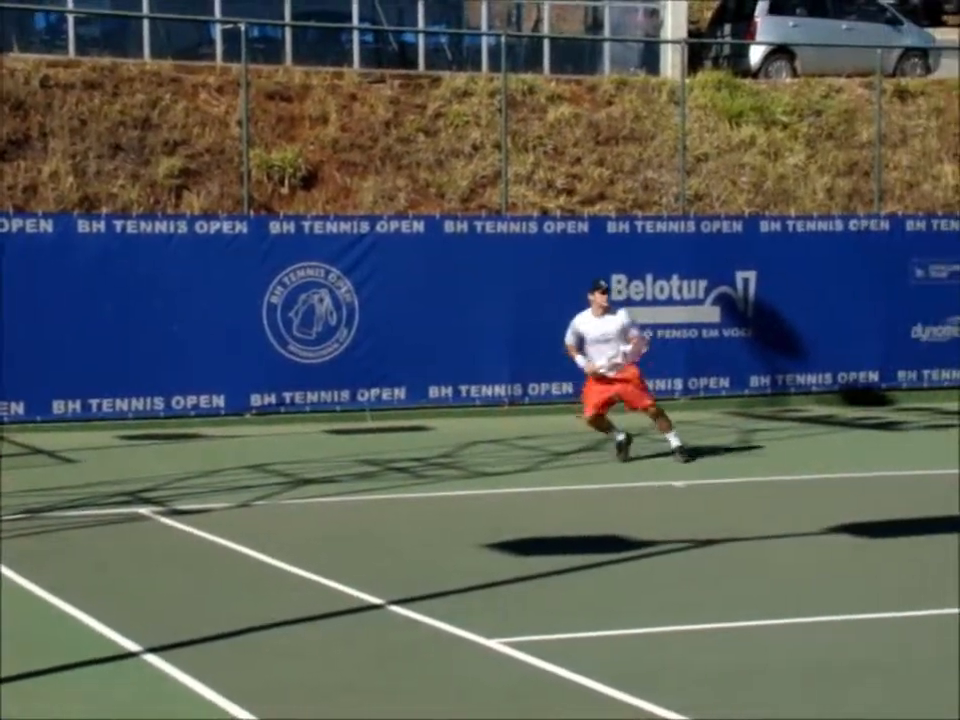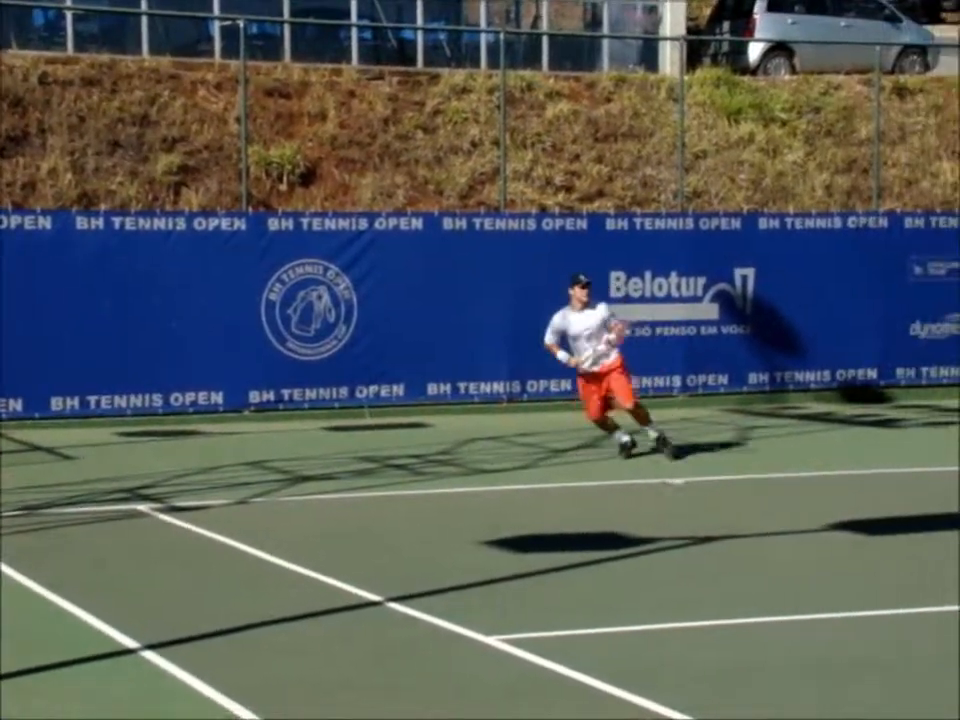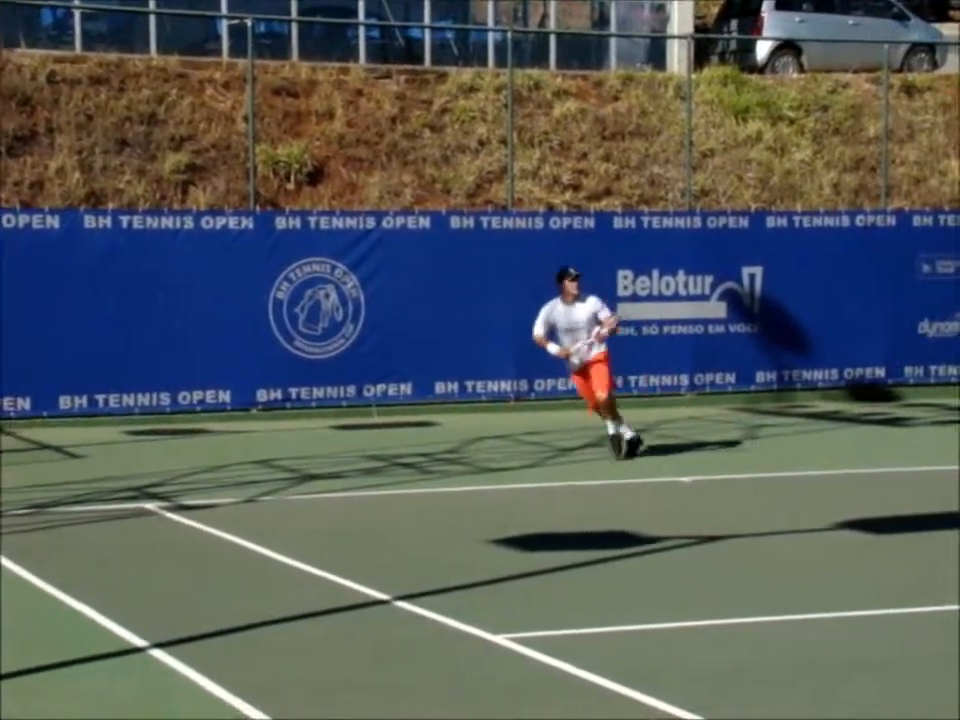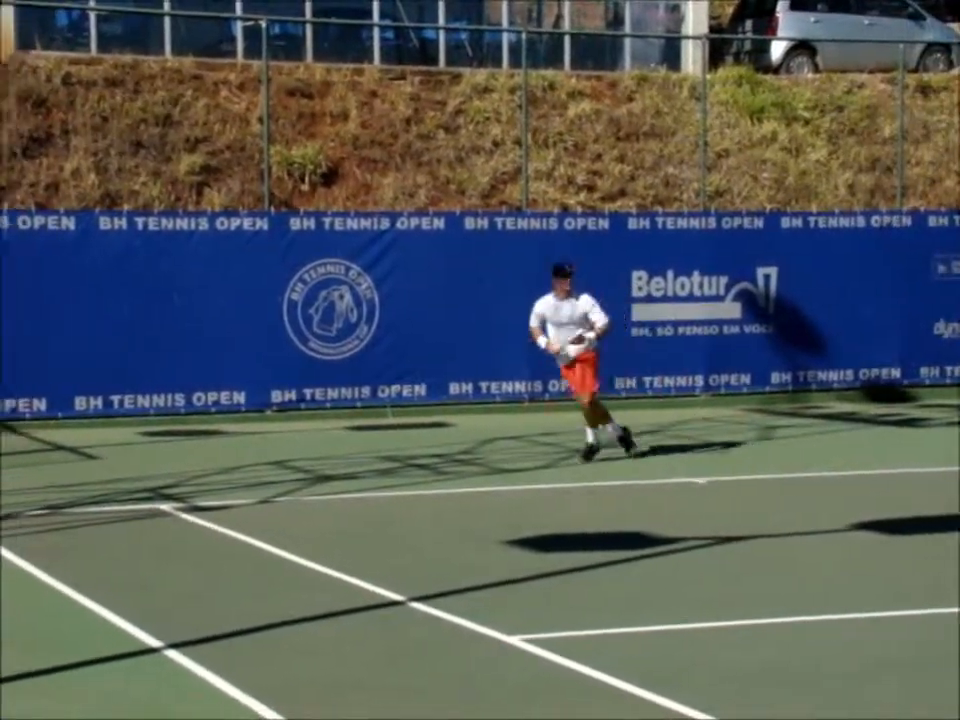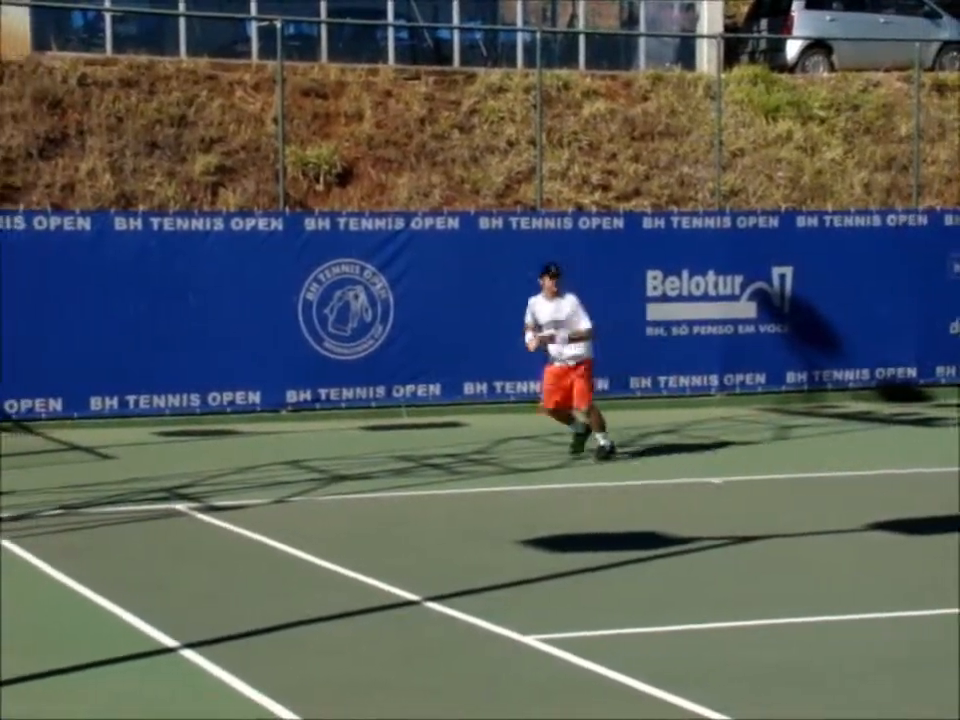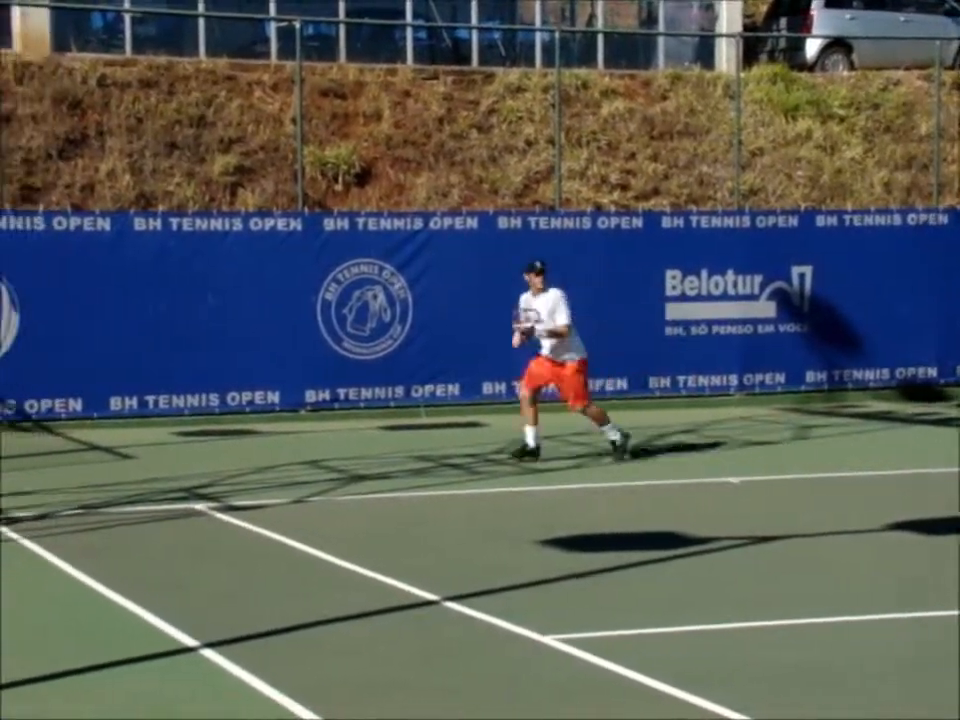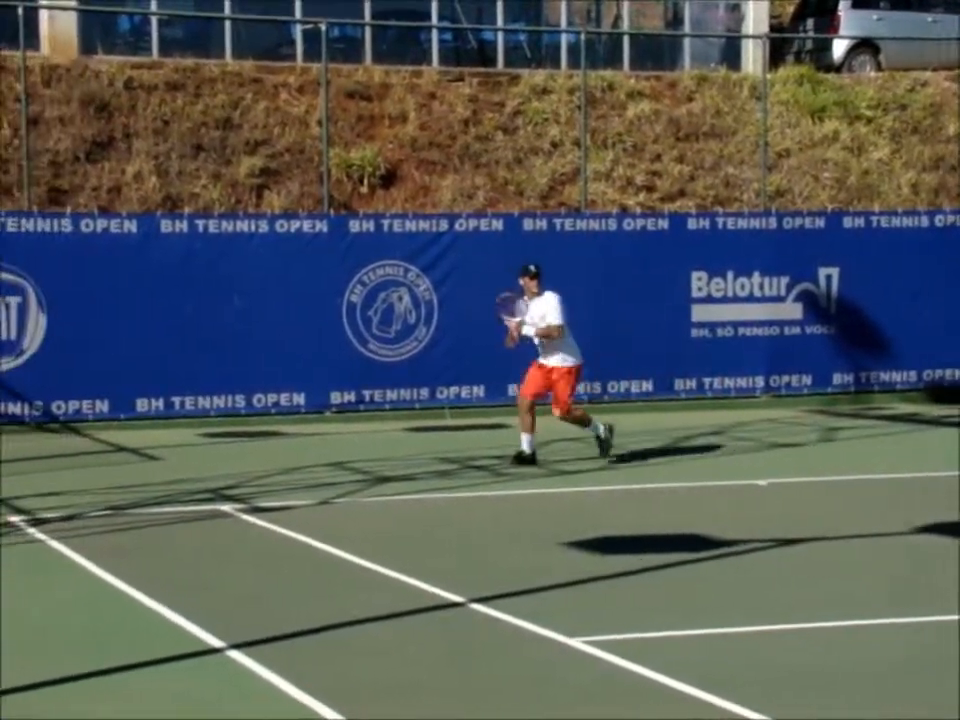
dt=0.1s
person 1, frame 1
left shoulder: (621, 316)
right shoulder: (579, 321)
left elbow: (638, 338)
right elbow: (569, 344)
left wrist: (635, 347)
right wrist: (583, 362)
left hip: (625, 371)
right hip: (599, 376)
left knee: (651, 408)
right knee: (590, 417)
left ankle: (676, 446)
right ankle: (620, 438)
person 1, frame 2
left shoulder: (601, 309)
right shoulder: (560, 318)
left elbow: (617, 327)
right elbow: (549, 344)
left wrist: (615, 336)
right wrist: (565, 357)
left hip: (611, 364)
right hip: (586, 373)
left knee: (630, 405)
right knee: (596, 416)
left ankle: (658, 438)
right ankle: (625, 439)
person 1, frame 3
left shoulder: (592, 302)
right shoulder: (549, 310)
left elbow: (611, 320)
right elbow: (538, 337)
left wrist: (607, 329)
right wrist: (556, 350)
left hip: (597, 356)
right hip: (576, 364)
left knee: (604, 397)
right knee: (595, 405)
left ankle: (622, 436)
right ankle: (628, 436)
person 1, frame 4
left shoulder: (585, 301)
right shoulder: (542, 304)
left elbow: (603, 326)
right elbow: (534, 328)
left wrist: (589, 337)
right wrist: (545, 343)
left hip: (585, 355)
right hip: (565, 360)
left knee: (586, 400)
right knee: (587, 402)
left ankle: (592, 442)
right ankle: (619, 433)
person 1, frame 5
left shoulder: (571, 301)
right shoulder: (534, 302)
left elbow: (588, 333)
right elbow: (530, 324)
left wrist: (561, 337)
right wrist: (531, 338)
left hip: (578, 359)
right hip: (555, 360)
left knee: (583, 406)
right knee: (550, 406)
left ankle: (605, 444)
right ankle: (580, 429)
person 1, frame 6
left shoulder: (556, 296)
right shoulder: (525, 299)
left elbow: (565, 331)
right elbow: (523, 323)
left wrist: (534, 329)
right wrist: (520, 333)
left hip: (571, 358)
right hip: (547, 357)
left knee: (581, 405)
right knee: (525, 393)
left ankle: (617, 438)
right ankle: (532, 445)
person 1, frame 7
left shoulder: (552, 299)
right shoulder: (524, 304)
left elbow: (555, 331)
right elbow: (520, 328)
left wrist: (527, 329)
right wrist: (513, 334)
left hip: (566, 363)
right hip: (545, 361)
left knee: (562, 412)
right knee: (524, 400)
left ankle: (600, 430)
right ankle: (527, 451)
